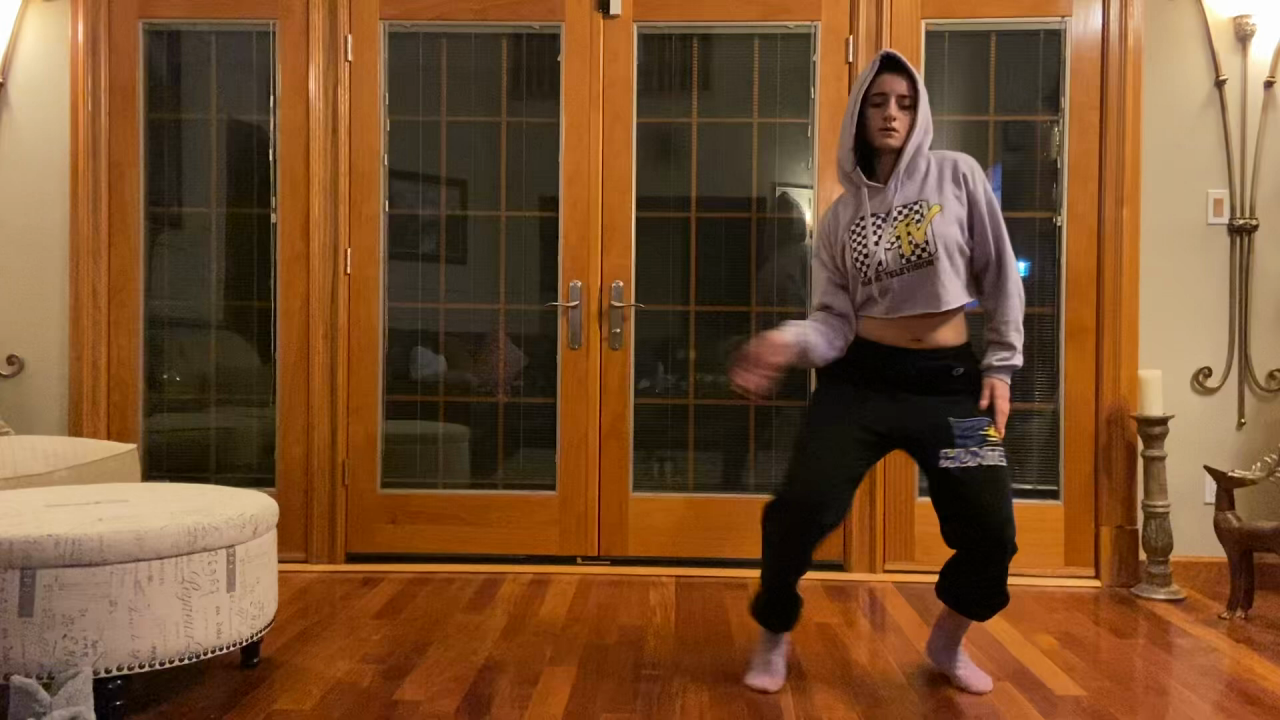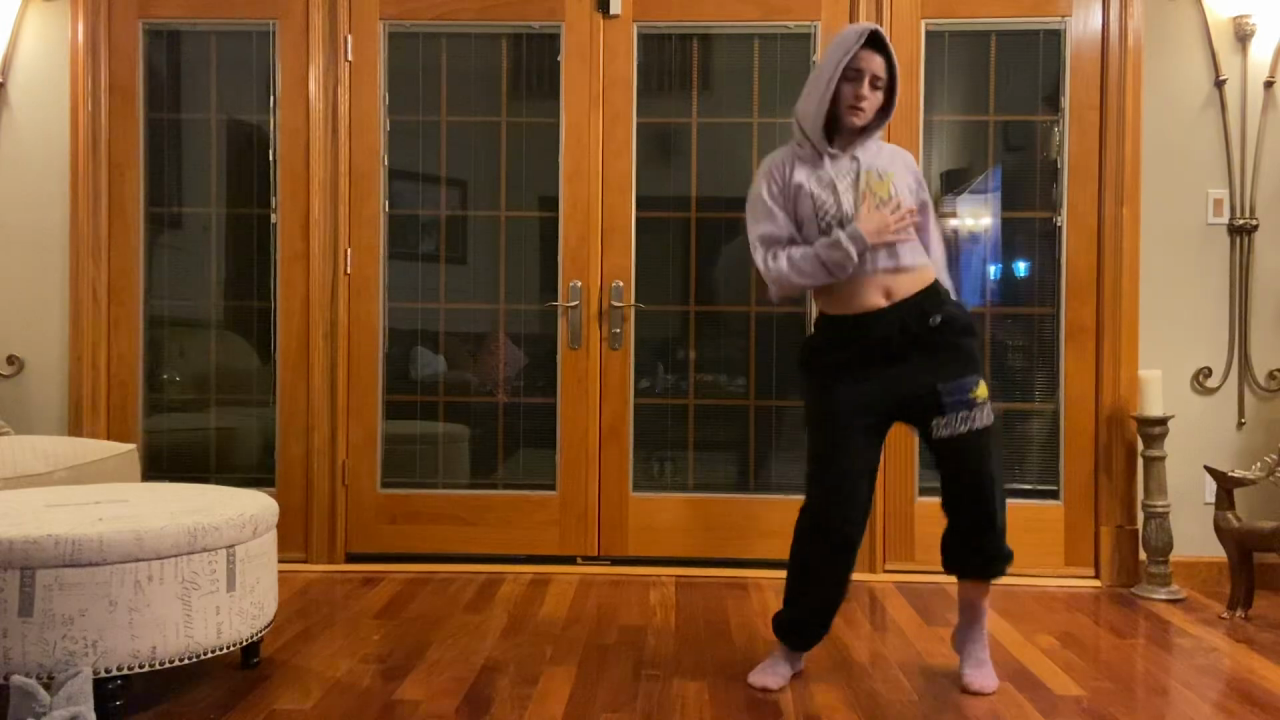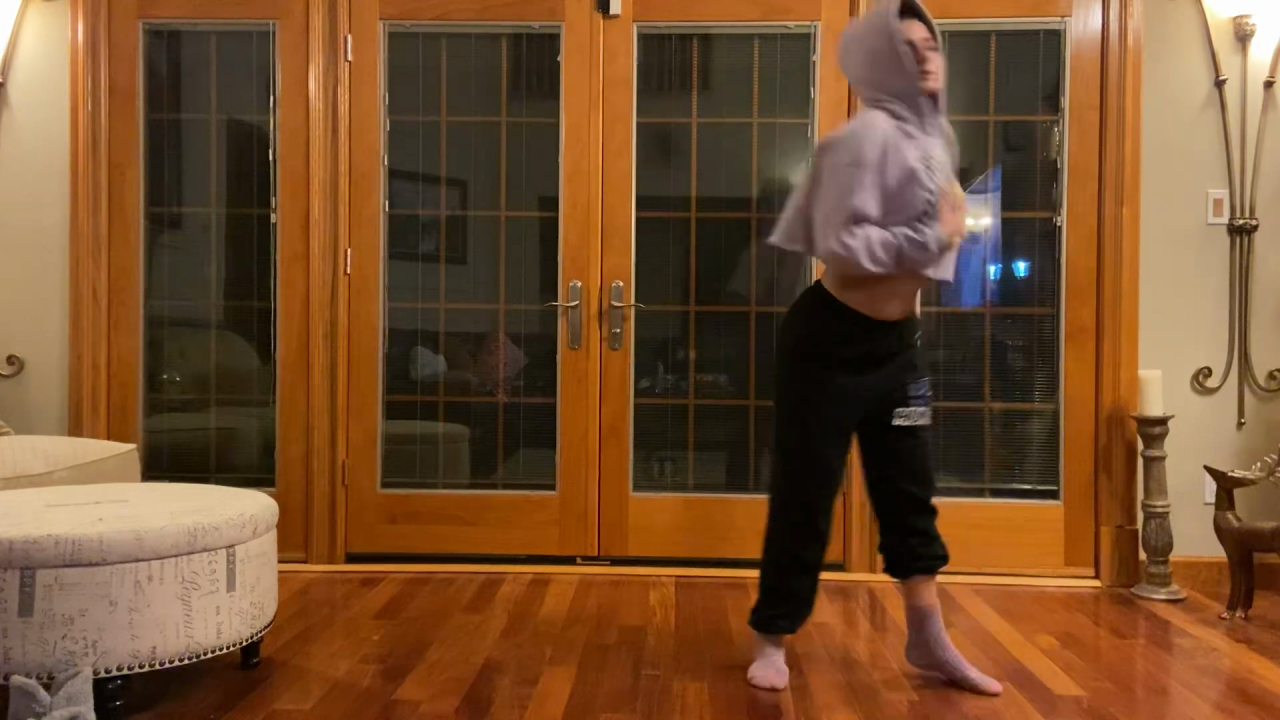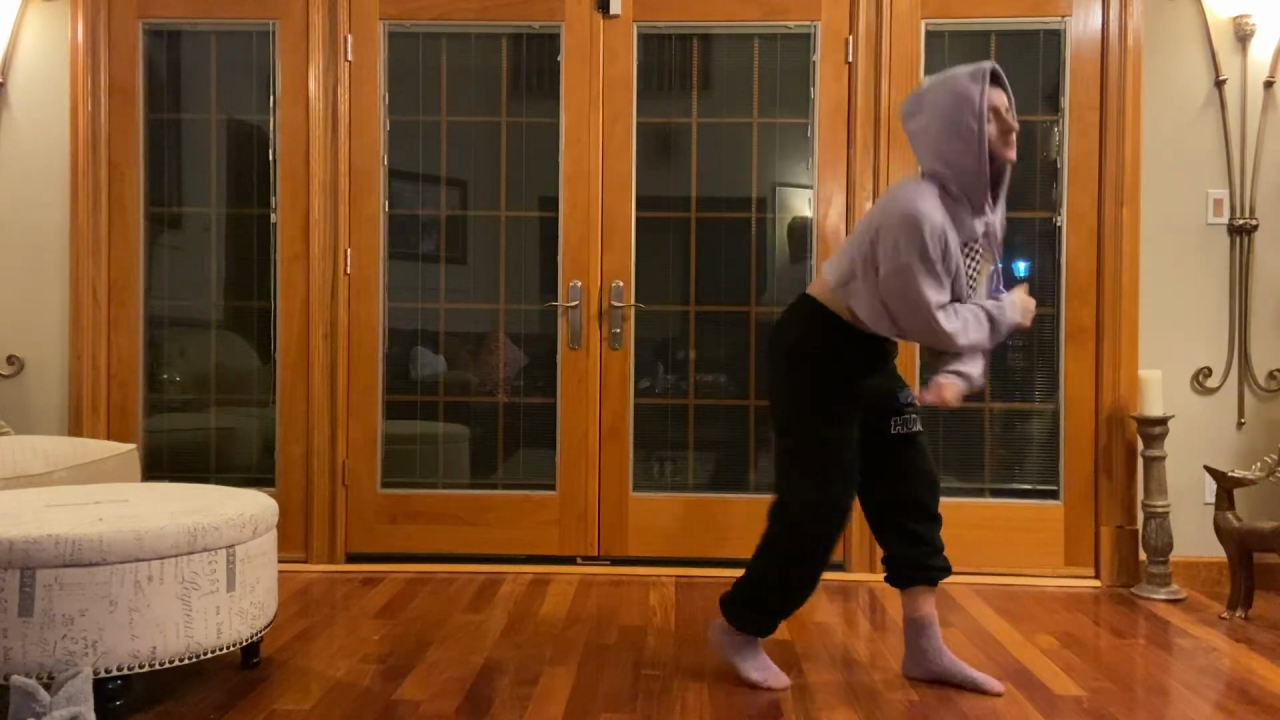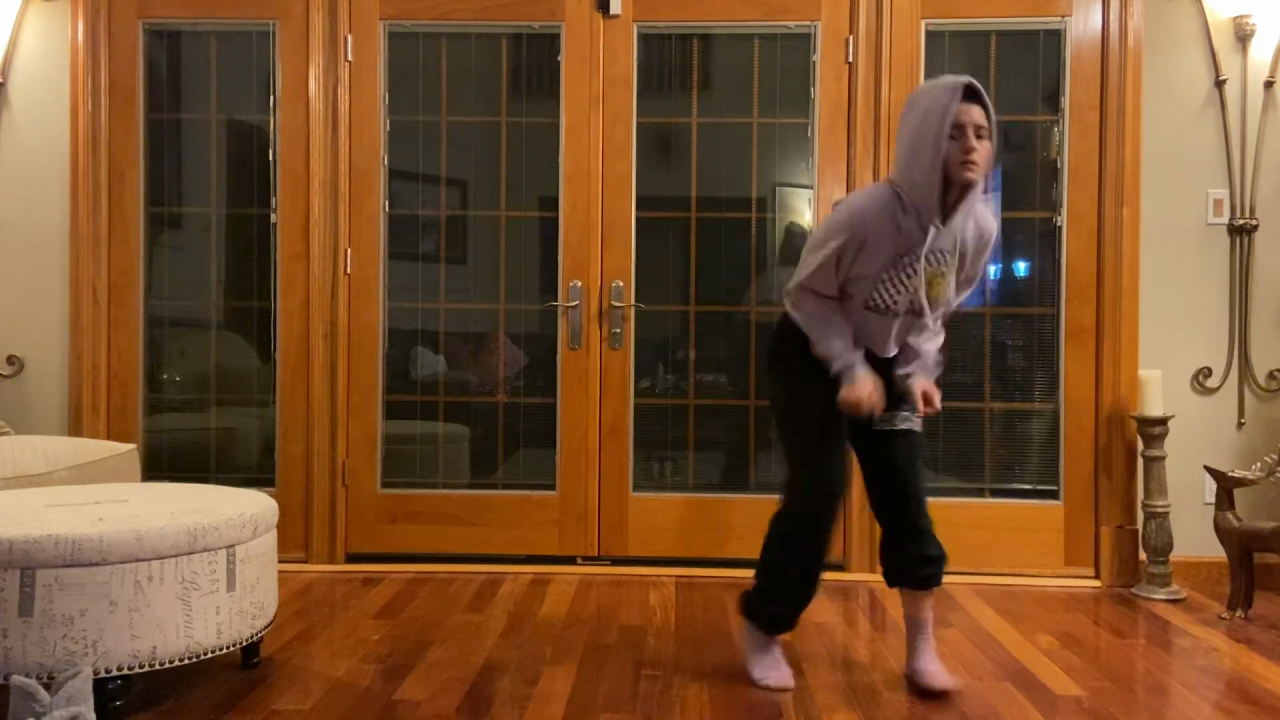
dt=0.3s
person 1, frame 1
left shoulder: (957, 175)
right shoulder: (842, 214)
left elbow: (1000, 273)
right elbow: (829, 317)
left wrist: (1001, 363)
right wrist: (784, 346)
left hip: (950, 378)
right hip: (863, 378)
left knee: (989, 531)
right knee: (800, 503)
left ankle: (948, 640)
right ankle: (772, 635)
person 1, frame 2
left shoulder: (896, 162)
right shoulder: (783, 171)
right elbow: (775, 269)
left wrist: (966, 333)
right wrist: (851, 242)
left hip: (931, 331)
right hip: (846, 352)
left knee: (976, 489)
right knee: (835, 510)
left ankle: (972, 636)
right ankle: (793, 644)
person 1, frame 3
left shoulder: (929, 135)
right shoulder: (866, 138)
right elbow: (844, 244)
right wrist: (933, 238)
left hip: (893, 343)
right hip: (830, 340)
left knee: (909, 486)
right knee: (806, 491)
left ankle: (928, 639)
right ankle: (771, 637)
person 1, frame 4
left shoulder: (984, 210)
right shoulder: (916, 209)
left elbow: (965, 308)
right elbow: (932, 321)
left wrist: (959, 374)
right wrist: (1006, 312)
left hip: (869, 356)
right hip: (819, 349)
left knee: (912, 490)
right knee: (819, 501)
left ankle: (924, 648)
right ankle: (740, 629)
person 1, frame 5
left shoulder: (979, 228)
right shoulder: (867, 214)
left elbow: (933, 312)
right elbow: (805, 294)
left wrist: (923, 371)
right wrist: (850, 370)
left hip: (887, 362)
right hip: (811, 357)
left knee: (902, 494)
right knee: (818, 490)
left ankle: (921, 647)
right ankle: (762, 627)
